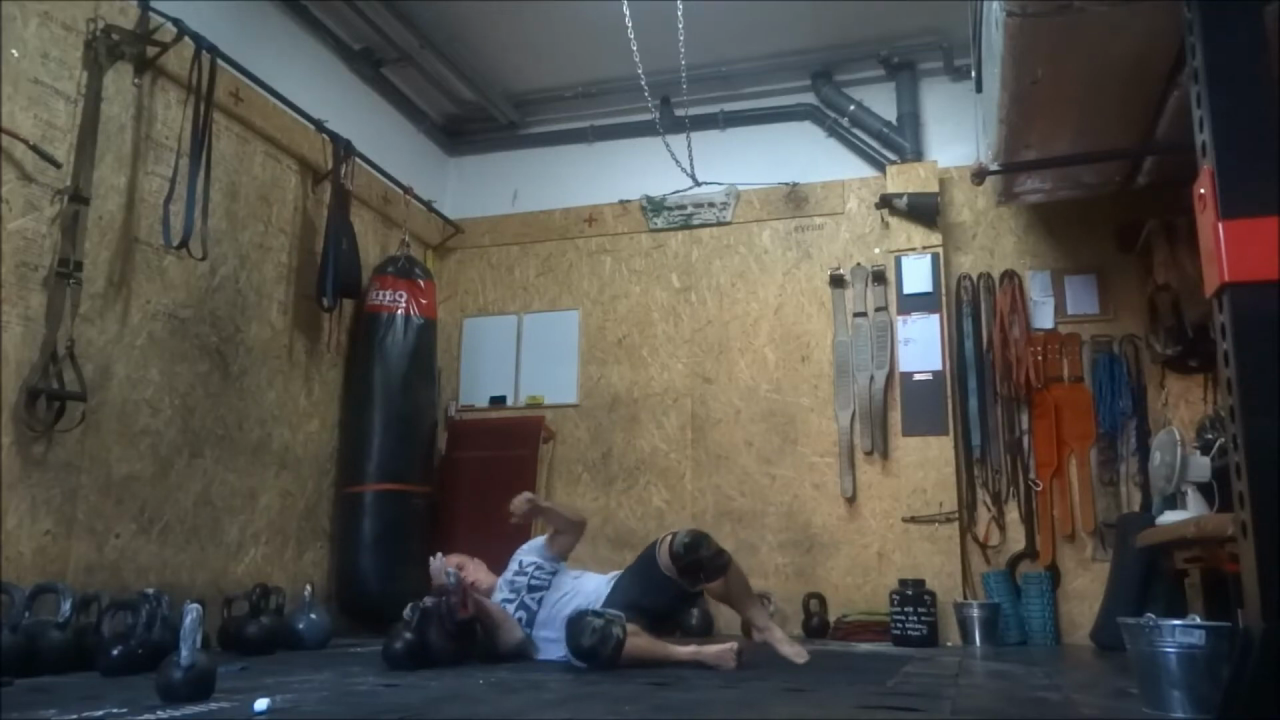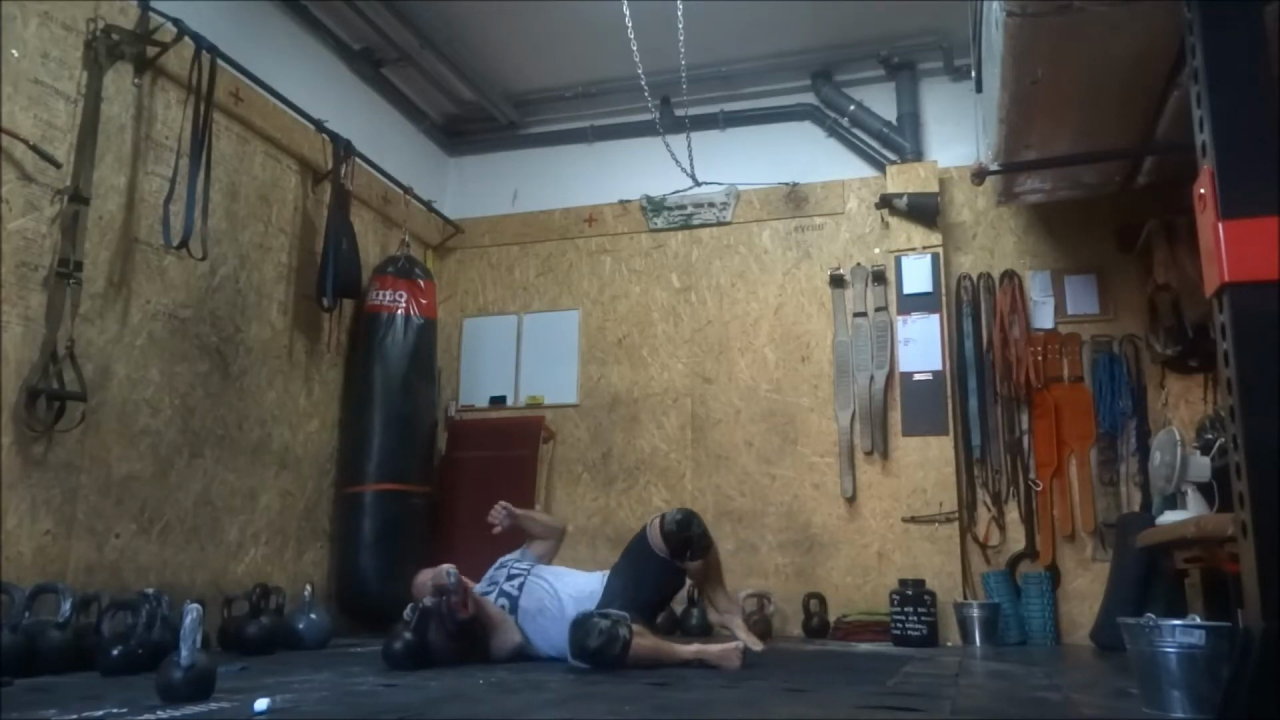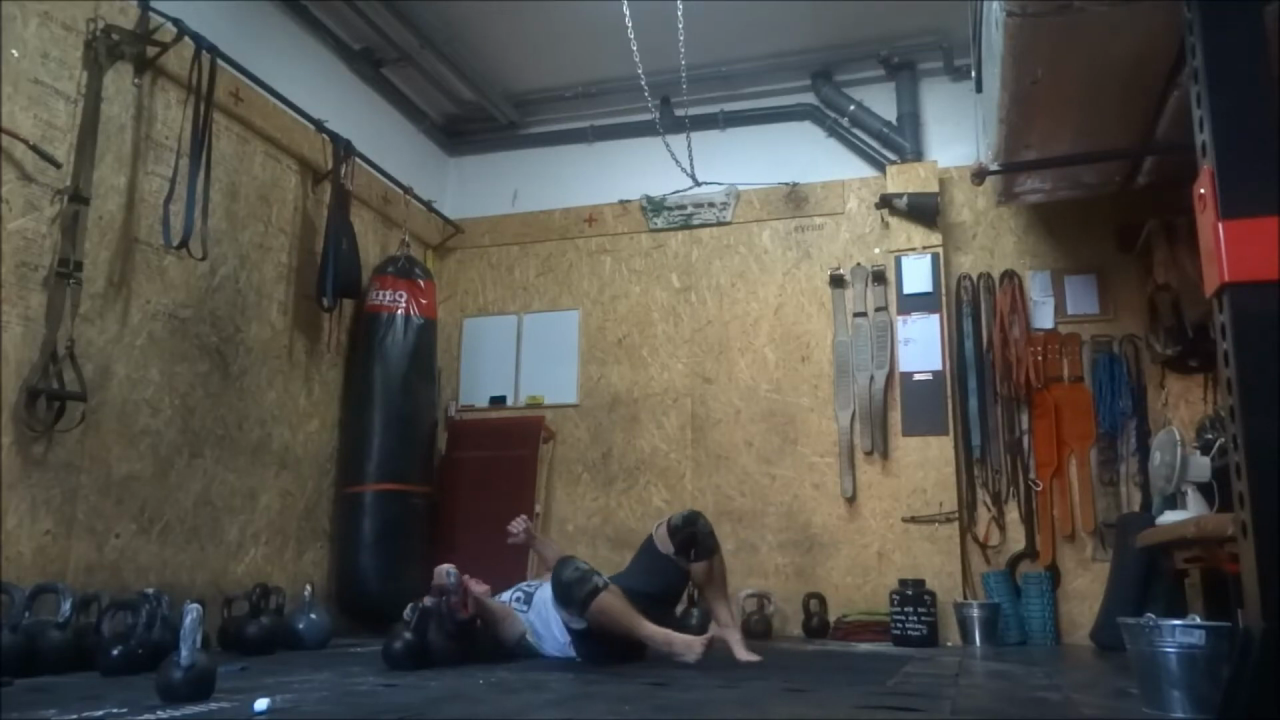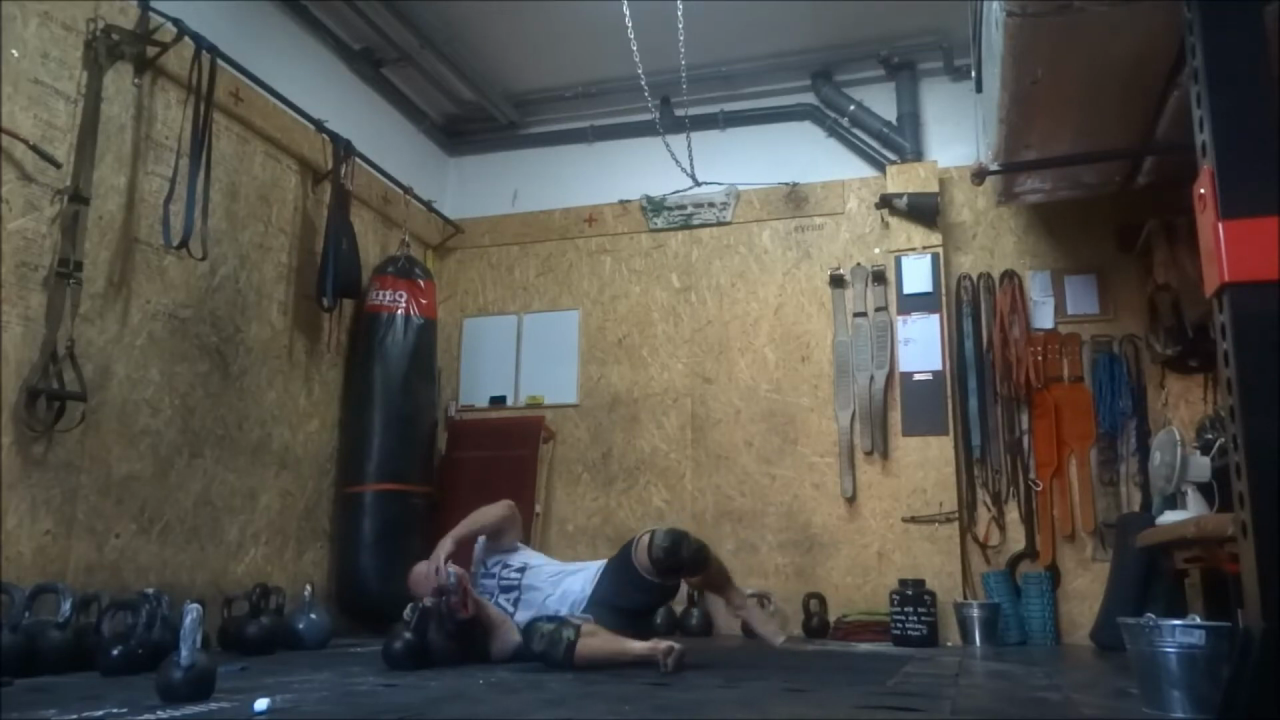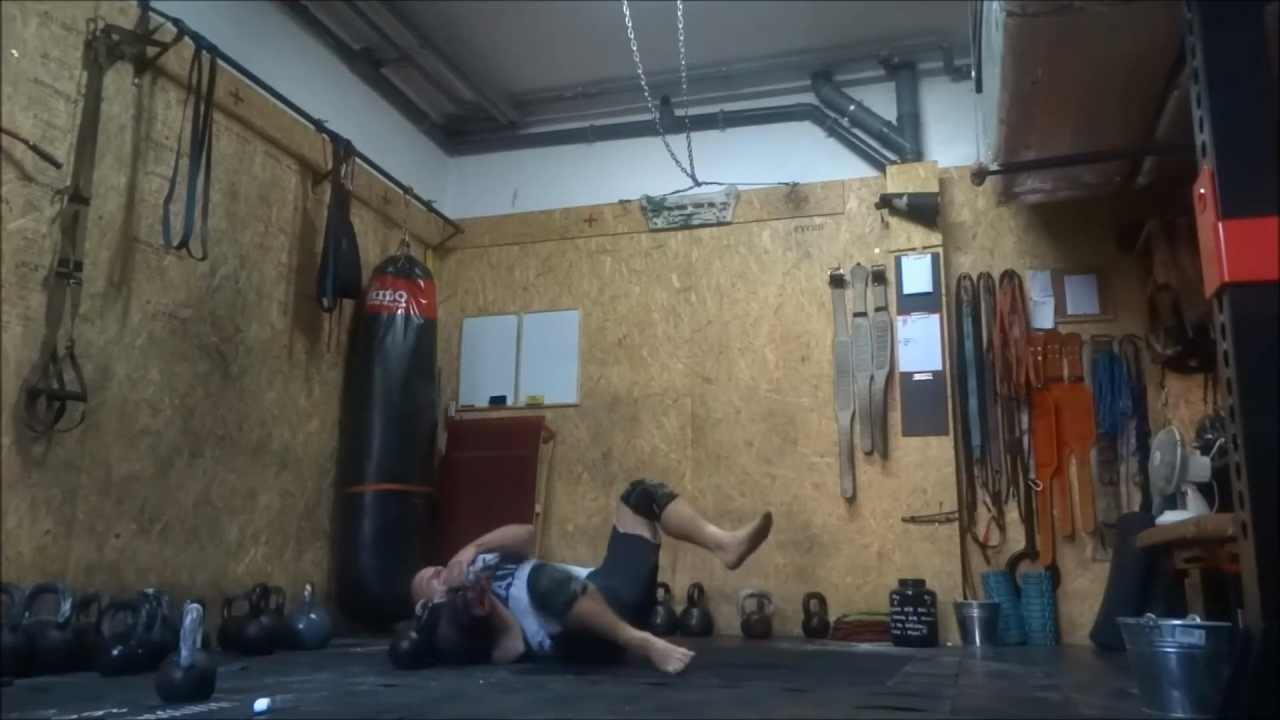
dt=0.5s
person 1, frame 1
left shoulder: (525, 557)
left elbow: (574, 527)
right elbow: (515, 643)
left wrist: (538, 508)
left hip: (623, 590)
right hip: (602, 625)
left knee: (687, 546)
right knee: (584, 631)
left ankle: (763, 626)
right ankle: (698, 654)
person 1, frame 2
left shoulder: (504, 567)
right shoulder: (478, 615)
left elbow: (555, 531)
right elbow: (509, 645)
left wrist: (516, 517)
right wrist: (466, 600)
left hip: (615, 586)
right hip: (595, 624)
left knee: (679, 525)
right knee: (590, 636)
left ankle: (726, 612)
right ankle: (701, 653)
person 1, frame 3
left shoulder: (516, 595)
right shoulder: (492, 618)
left elbow: (559, 565)
left wrist: (532, 538)
right wrist: (465, 597)
left hip: (625, 601)
right hip: (597, 639)
left knee: (688, 526)
right knee: (569, 573)
left ankle: (726, 628)
right ankle: (668, 641)
person 1, frame 4
left shoulder: (490, 553)
right shoulder: (473, 613)
left elbow: (507, 510)
right elbow: (509, 645)
left wrist: (450, 538)
right wrist: (469, 603)
left hip: (608, 582)
right hip: (591, 622)
left knee: (668, 546)
right knee: (540, 636)
left ankle: (738, 602)
right ankle: (649, 648)
person 1, frame 5
left shoulder: (482, 564)
right shoulder: (460, 611)
left elbow: (524, 535)
right elbow: (510, 649)
left wrist: (472, 549)
right wrist: (479, 600)
left hip: (605, 590)
right hip: (574, 630)
left knee: (641, 496)
right knee: (546, 579)
left ankle: (726, 545)
right ankle: (644, 644)
